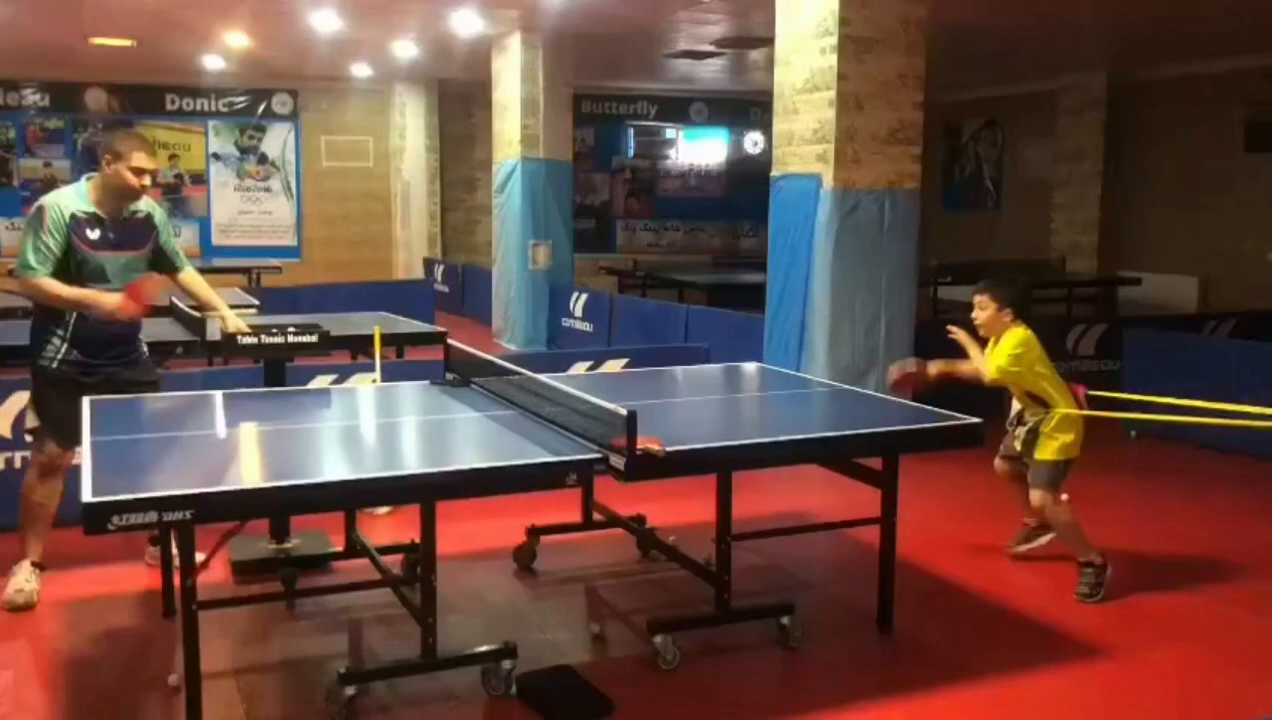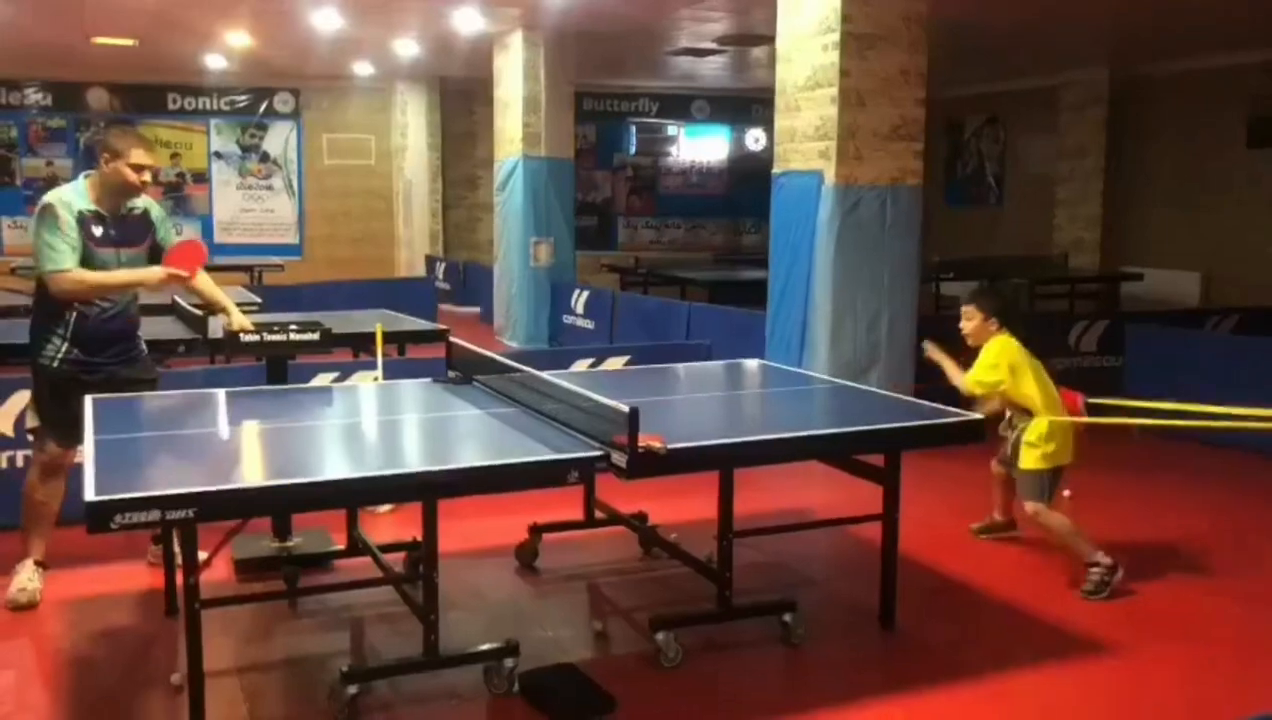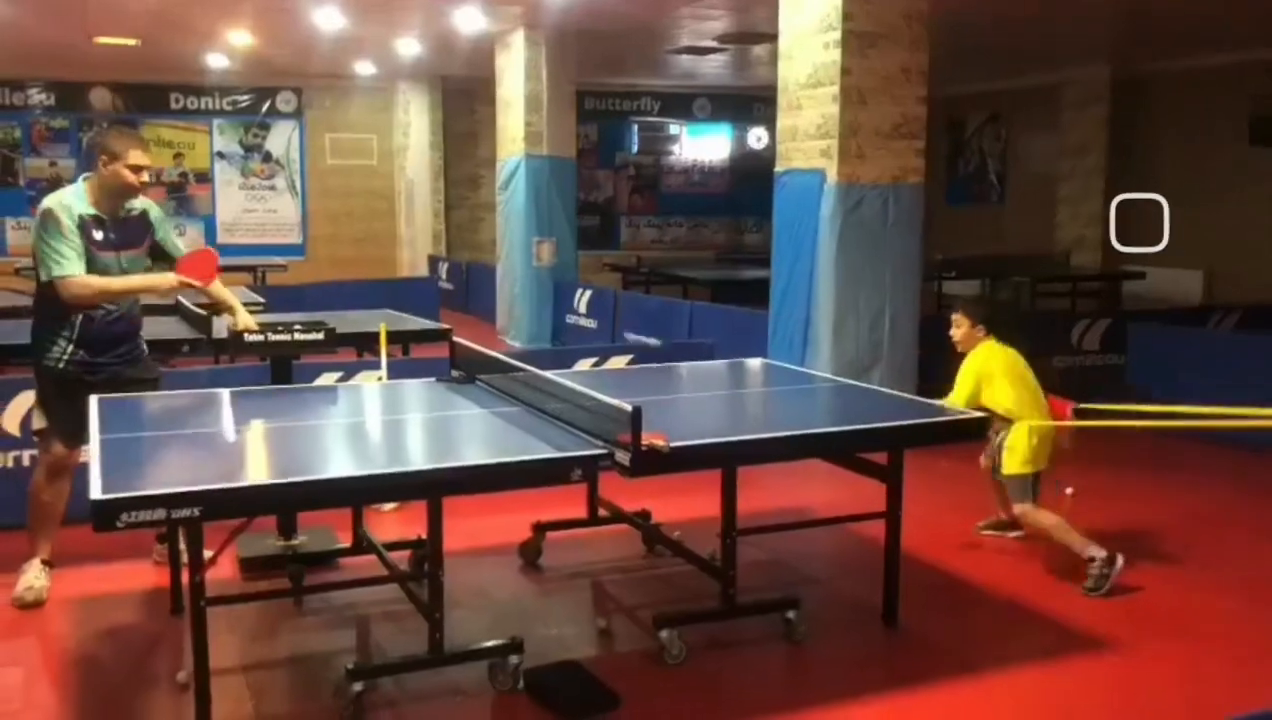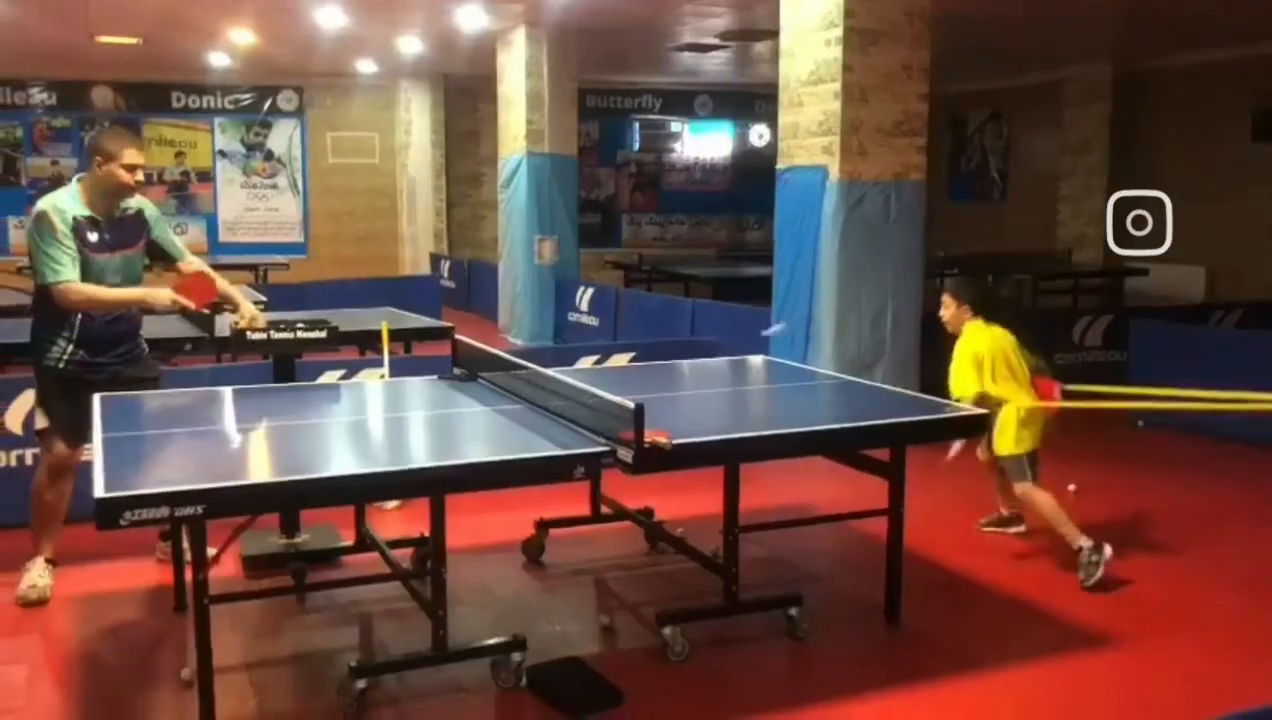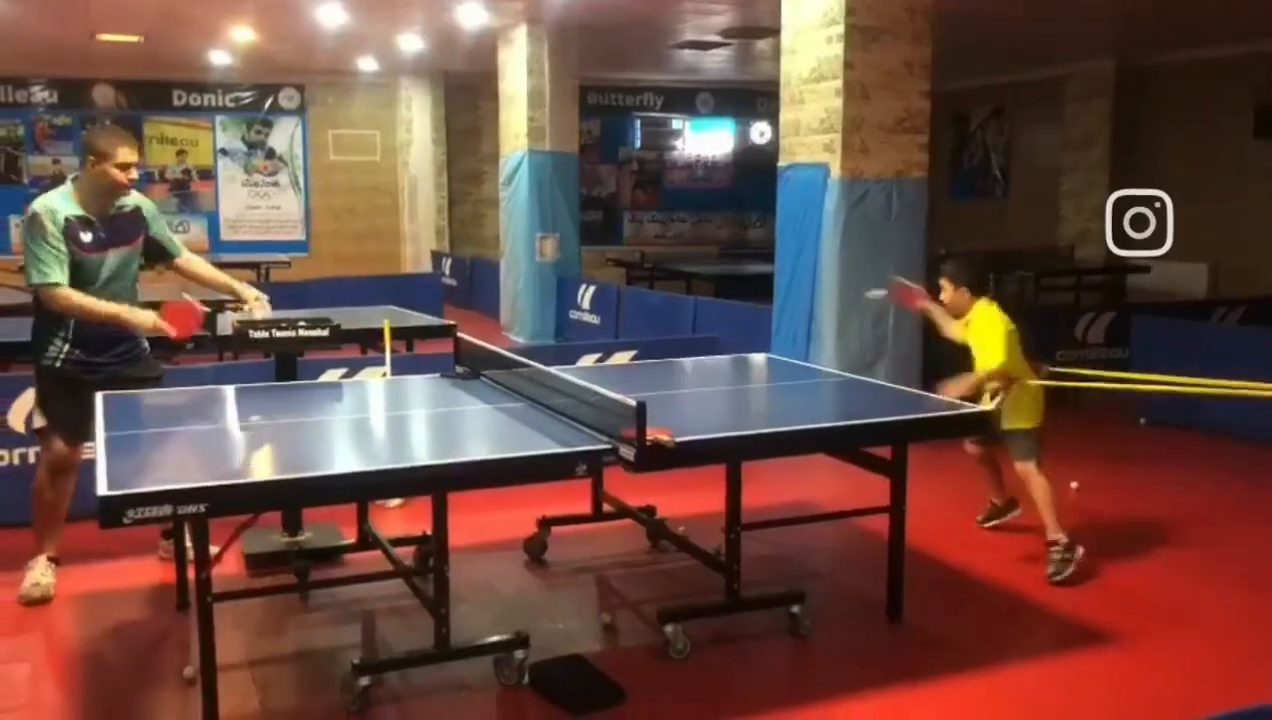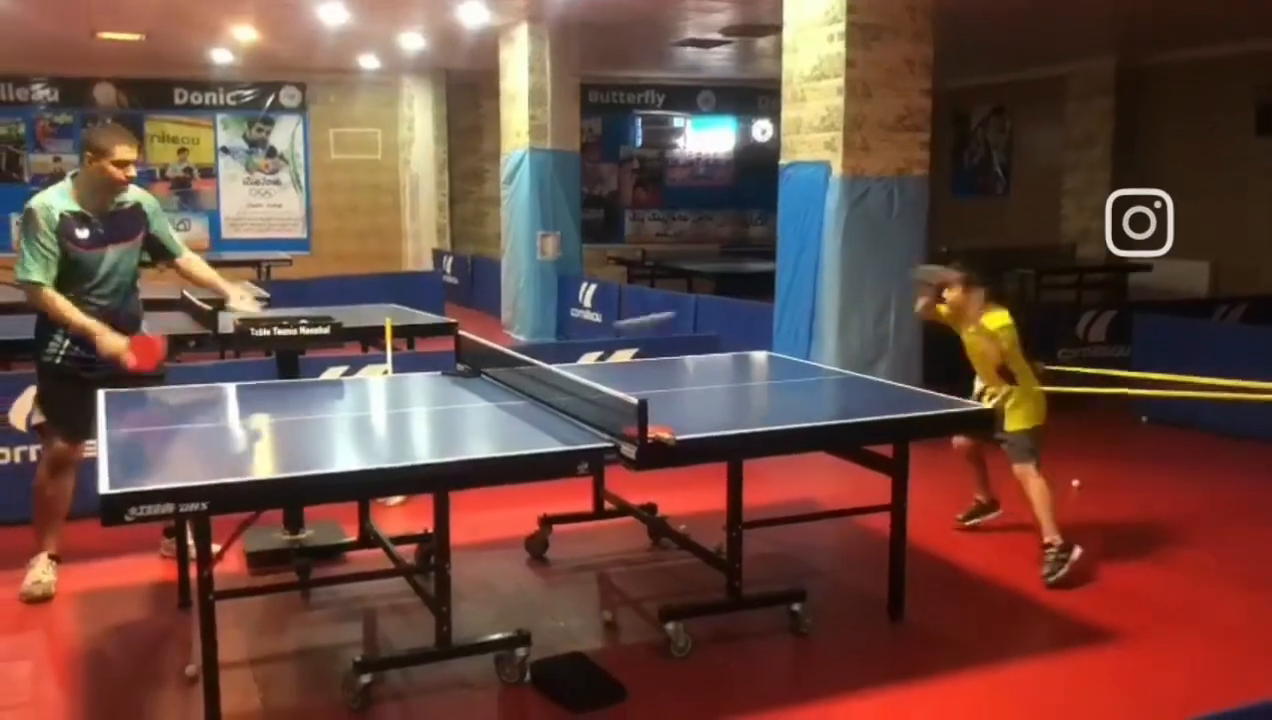
dt=0.1s
person 1, frame 1
left shoulder: (150, 214)
right shoulder: (57, 209)
left elbow: (180, 268)
left wrist: (223, 310)
right wrist: (97, 299)
left hip: (126, 354)
right hip: (65, 357)
right knee: (51, 456)
left ankle: (162, 541)
person 1, frame 2
left shoulder: (147, 211)
right shoulder: (60, 207)
left elbow: (185, 266)
right elbow: (60, 282)
left wrist: (229, 307)
right wrist: (137, 277)
left hip: (125, 352)
right hip: (65, 355)
right knee: (52, 455)
left ankle: (163, 540)
person 1, frame 3
left shoulder: (144, 212)
right shoulder: (59, 211)
left elbow: (184, 262)
right elbow: (69, 288)
left wrist: (233, 306)
right wrist: (148, 281)
left hip: (127, 353)
right hip: (68, 358)
right knee: (57, 456)
left ankle: (168, 538)
right ankle: (38, 560)
person 1, frame 4
left shoulder: (141, 211)
right shoulder: (54, 213)
left elbow: (183, 262)
right elbow: (65, 292)
left wrist: (236, 298)
right wrist: (143, 296)
left hip: (127, 353)
right hip: (68, 358)
right knee: (59, 456)
left ankle: (170, 536)
right ankle: (42, 559)
person 1, frame 5
left shoulder: (137, 208)
right shoulder: (48, 215)
left elbow: (179, 257)
right elbow: (51, 293)
left wrist: (237, 288)
right wrist: (126, 315)
left hip: (130, 353)
right hip: (70, 356)
right knee: (59, 455)
left ankle: (171, 535)
right ankle: (44, 557)
person 1, frame 6
left shoulder: (139, 204)
right shoulder: (45, 211)
left elbow: (179, 256)
right elbow: (37, 290)
left wrist: (226, 288)
right wrist: (97, 333)
left hip: (130, 349)
right hip: (70, 354)
right knee: (59, 452)
left ankle: (175, 532)
right ankle: (45, 554)
person 2, frame 1
left shoulder: (1019, 339)
right shoulder: (1002, 339)
left elbow: (991, 373)
right elbow: (981, 369)
left wrist: (969, 343)
right wrist: (944, 366)
left hip: (1055, 424)
right hip: (1030, 417)
left knee: (1042, 501)
right knee: (1004, 466)
left ankle: (1094, 563)
right ankle: (1038, 525)
person 2, frame 2
left shoulder: (996, 352)
right shoulder: (1005, 348)
left elbow: (970, 387)
left wrist: (943, 360)
right wrist: (991, 407)
left hip: (1040, 432)
right hip: (1029, 425)
left knee: (1035, 508)
right knee: (1000, 468)
left ankle: (1100, 564)
right ankle: (1003, 520)
person 2, frame 3
left shoulder: (975, 363)
right shoulder: (1005, 353)
left elbow: (957, 405)
right elbow: (1024, 392)
left hip: (1023, 435)
right hip: (1020, 429)
left knee: (1025, 509)
right knee: (988, 461)
left ankle: (1100, 559)
right ankle: (1007, 520)
person 2, frame 4
left shoulder: (968, 343)
right shoulder: (998, 334)
left elbow: (967, 396)
right elbow: (1027, 364)
left hip: (1014, 415)
right hip: (1013, 409)
left knee: (1023, 490)
right knee: (986, 455)
left ankle: (1088, 547)
right ankle: (1010, 515)
person 2, frame 5
left shoulder: (991, 318)
right shoulder: (972, 316)
left elbow: (999, 367)
right elbow: (956, 334)
left wrist: (965, 384)
right wrist: (928, 307)
left hip: (1017, 398)
right hip: (995, 396)
left knee: (1026, 468)
right knee: (977, 448)
left ankle: (1061, 543)
right ankle: (1003, 503)
person 2, frame 6
left shoulder: (1000, 321)
right shoulder: (964, 317)
left elbow: (1000, 353)
right elbow: (924, 310)
left wrist: (974, 322)
right wrist: (932, 294)
left hip: (1016, 400)
right hip: (991, 394)
left knee: (1025, 470)
right knee: (964, 443)
left ankle: (1056, 544)
right ankle: (986, 502)
